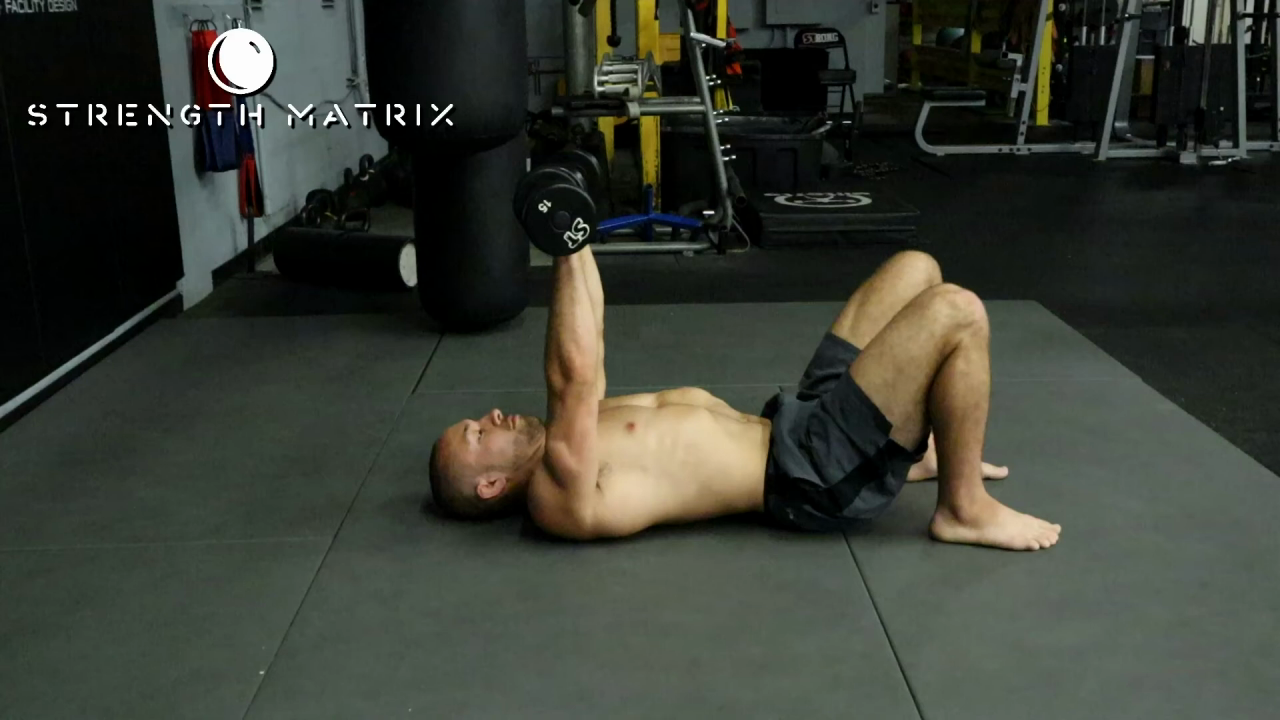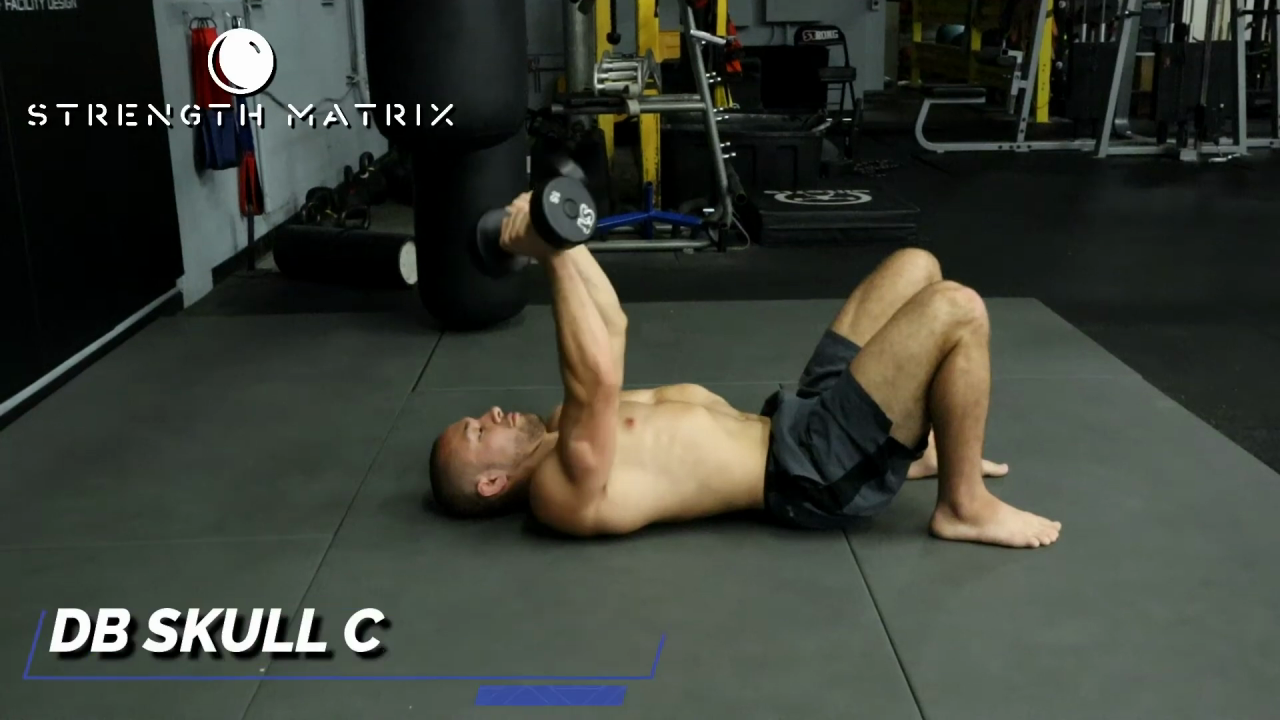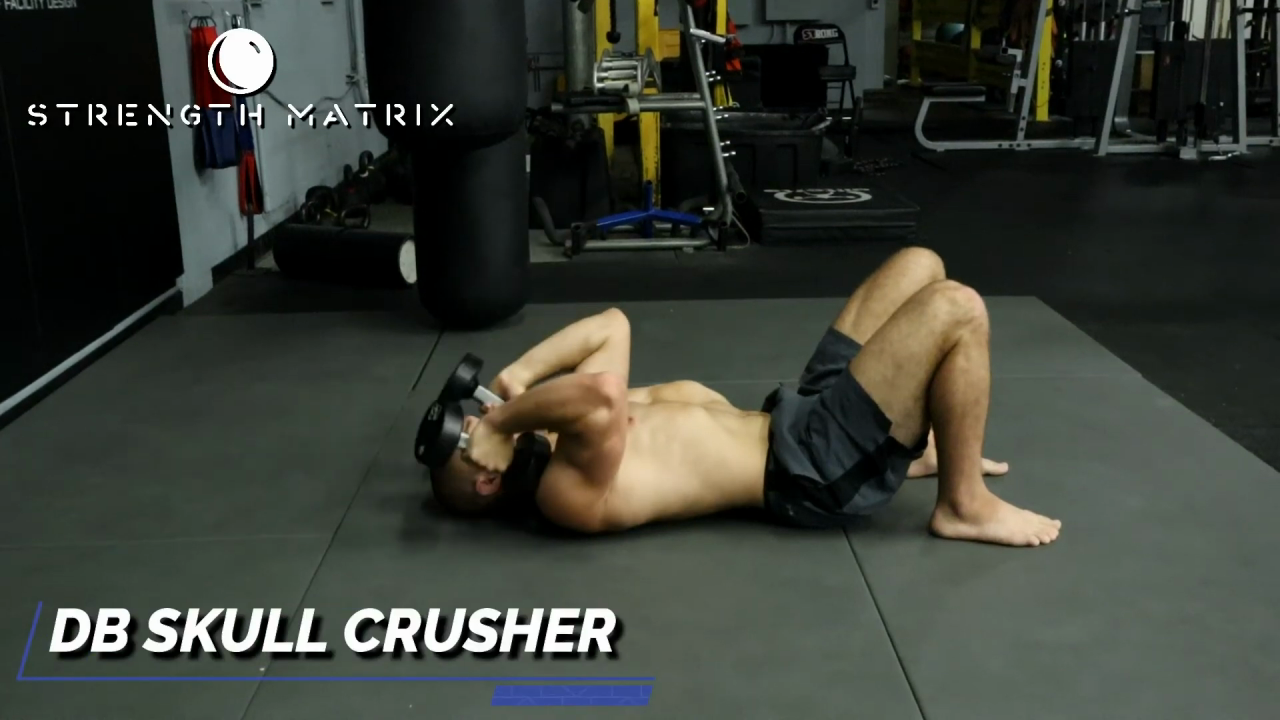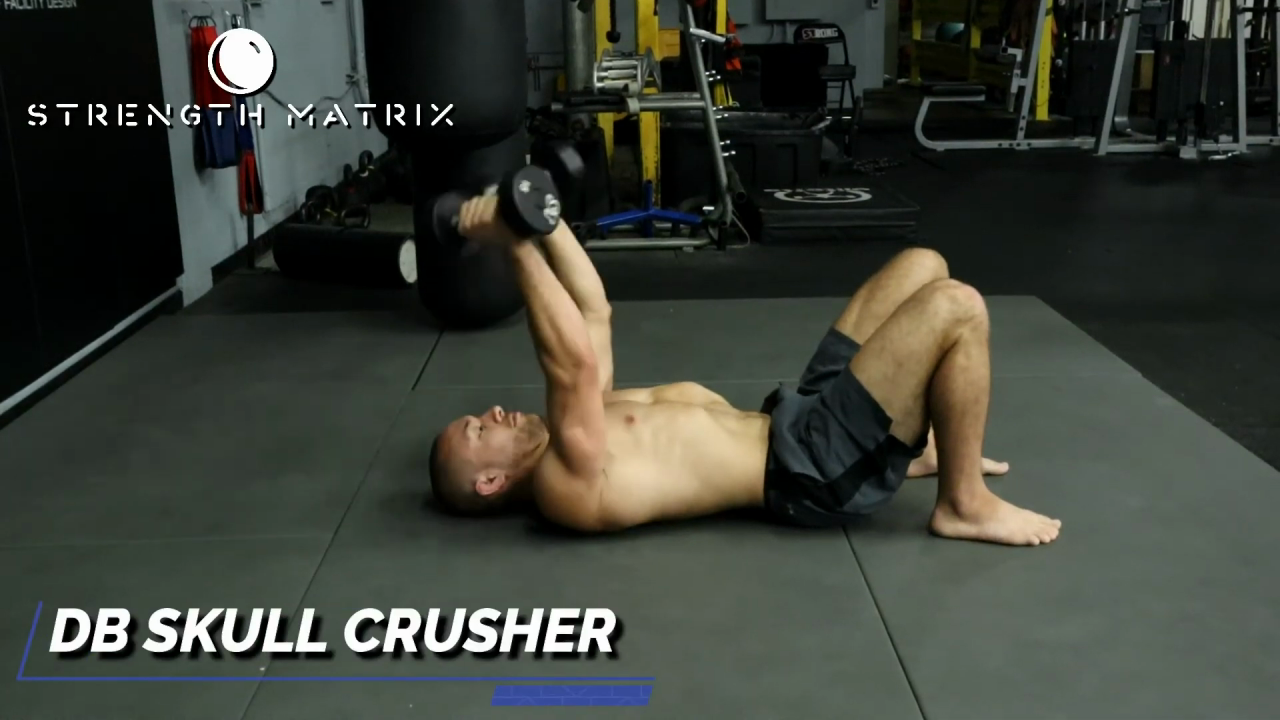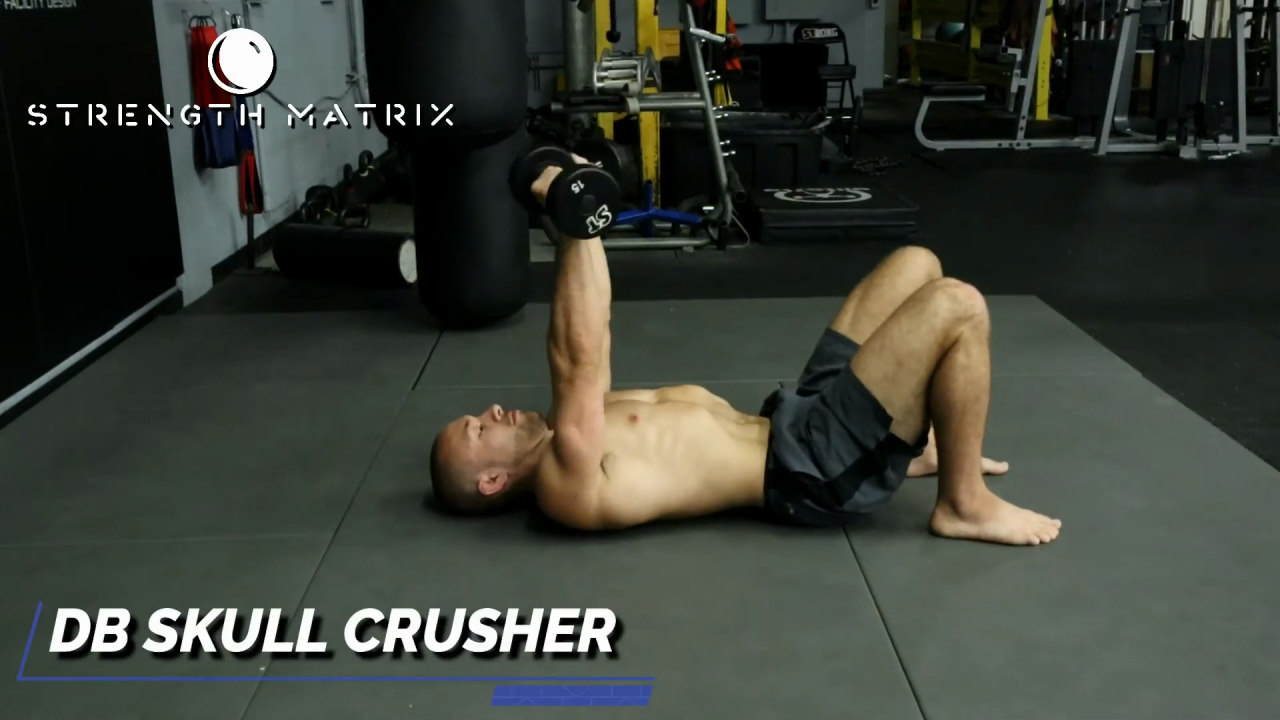
dt=1s
person 1, frame 1
left shoulder: (564, 442)
right shoulder: (560, 496)
left elbow: (585, 360)
right elbow: (577, 377)
left wrist: (575, 240)
right wrist: (566, 253)
left hip: (797, 423)
right hip: (817, 472)
left knee: (915, 269)
right knee: (957, 312)
left ankle: (918, 451)
right ankle: (966, 510)
person 1, frame 2
left shoulder: (562, 432)
right shoulder: (563, 494)
left elbow: (609, 329)
right elbow: (599, 380)
left wrist: (556, 239)
right wrist: (553, 254)
left hip: (795, 422)
right hip: (818, 468)
left knee: (917, 265)
right knee: (957, 308)
left ankle: (918, 448)
right ankle: (965, 506)
person 1, frame 3
left shoulder: (564, 441)
right shoulder: (568, 492)
left elbow: (613, 327)
right elbow: (602, 392)
left wrist: (518, 374)
right wrist: (508, 421)
left hip: (799, 418)
right hip: (819, 469)
left knee: (920, 265)
right knee: (957, 308)
left ankle: (921, 447)
right ankle: (965, 507)
person 1, frame 4
left shoulder: (570, 441)
right shoulder: (564, 488)
left elbow: (594, 320)
right elbow: (575, 365)
right wrist: (518, 245)
left hip: (795, 420)
right hip: (815, 470)
left knee: (922, 268)
right knee: (957, 306)
left ankle: (922, 446)
right ankle: (965, 506)
person 1, frame 5
left shoulder: (562, 434)
right shoulder: (567, 488)
left elbow: (589, 331)
right elbow: (578, 360)
left hip: (796, 420)
right hip: (818, 467)
left knee: (916, 263)
right knee: (958, 306)
left ankle: (919, 445)
right ankle: (964, 505)
